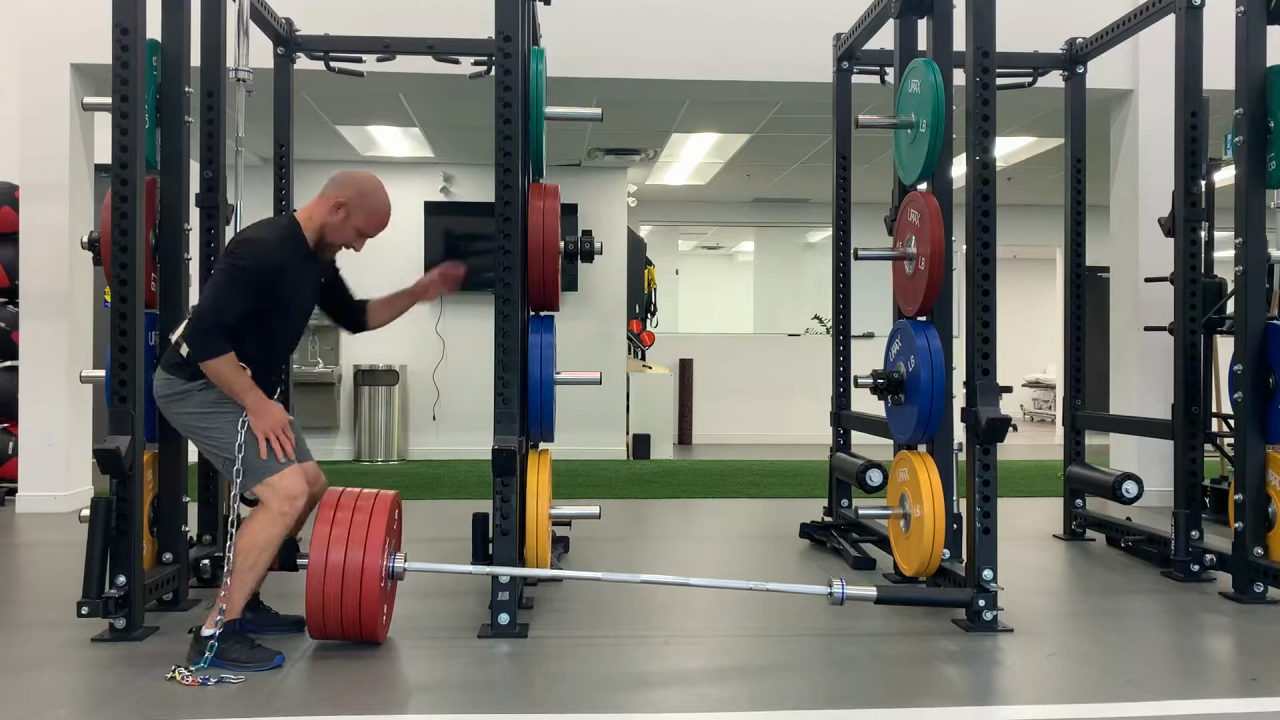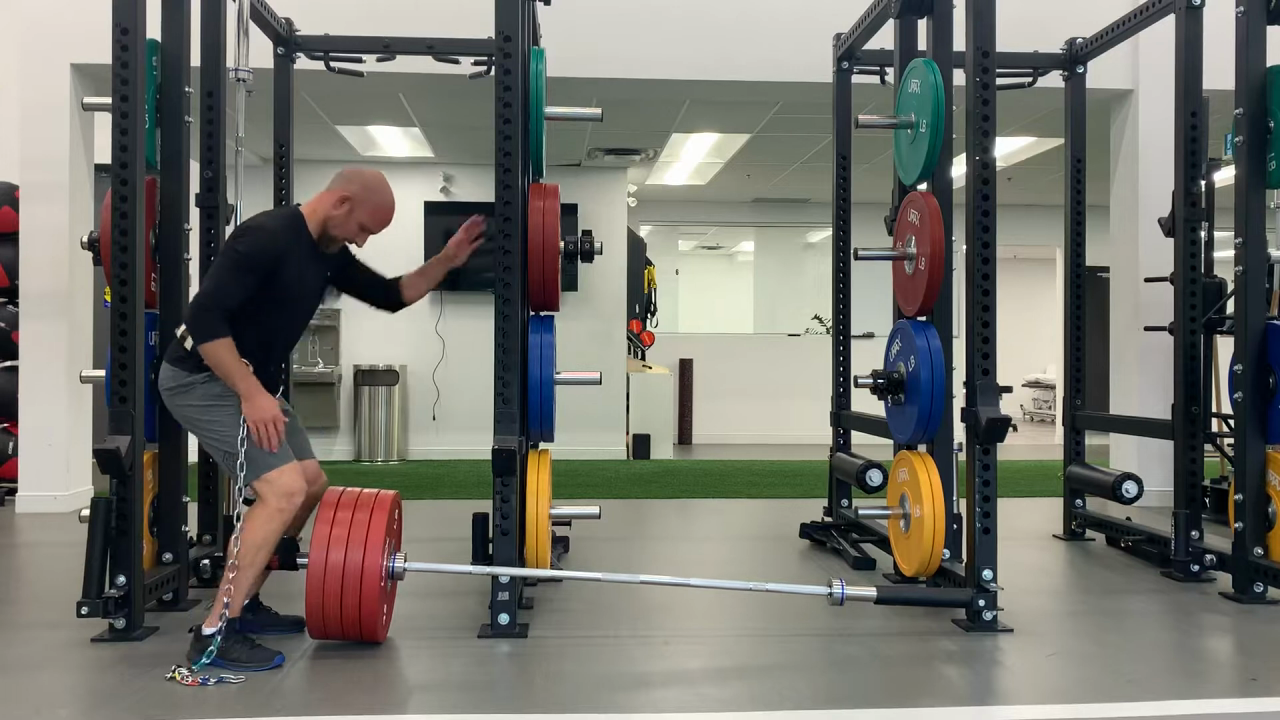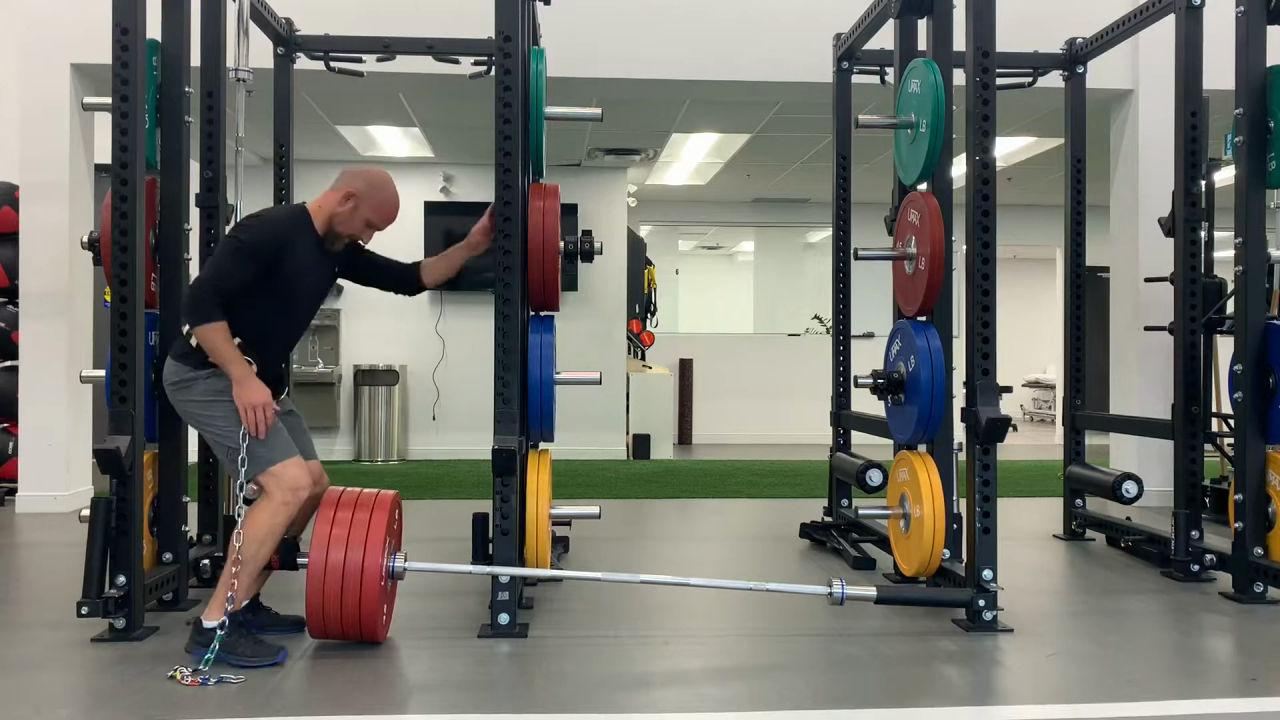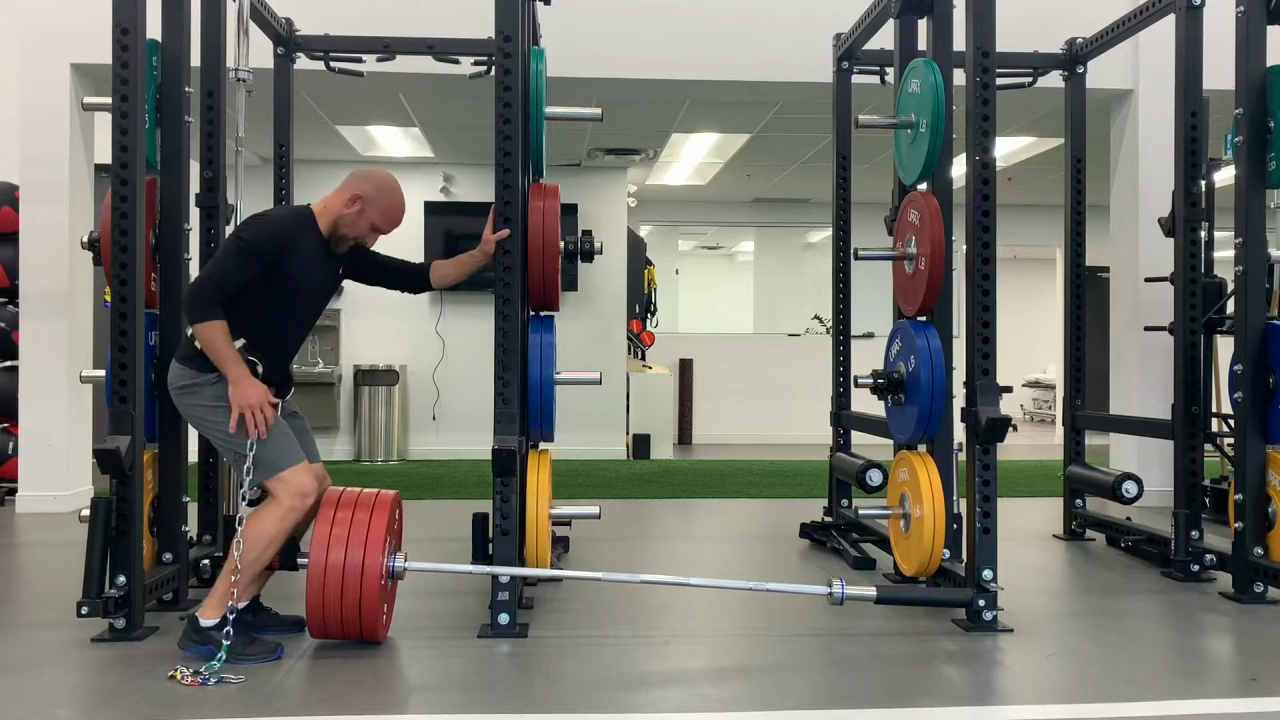
dt=0.1s
person 1, frame 1
left shoulder: (317, 259)
right shoulder: (265, 248)
left elbow: (353, 317)
right elbow: (202, 335)
left wrist: (417, 294)
right wrist: (257, 406)
left hip: (245, 387)
right hip: (197, 384)
left knee: (308, 486)
right knee: (285, 493)
left ankle: (241, 603)
right ankle: (214, 634)
person 1, frame 2
left shoulder: (328, 251)
right shoulder: (267, 236)
left elbow: (388, 295)
right elbow: (203, 317)
left wrist: (444, 262)
right wrist: (251, 393)
left hip: (250, 380)
right hip: (203, 378)
left knee: (311, 485)
right knee: (285, 490)
left ankle: (242, 603)
right ankle: (215, 633)
person 1, frame 3
left shoulder: (335, 249)
right shoulder: (271, 230)
left elbow: (406, 279)
right elbow: (201, 301)
left wrist: (469, 249)
right wrist: (241, 378)
left hip: (257, 380)
right hip: (208, 376)
left knee: (311, 488)
right knee: (289, 486)
left ankle: (241, 606)
right ankle: (212, 623)
person 1, frame 4
left shoulder: (340, 251)
right shoulder: (275, 230)
left elbow: (415, 278)
right elbow: (202, 298)
left wrist: (481, 255)
right wrist: (240, 379)
left hip: (262, 380)
right hip: (212, 378)
left knee: (314, 490)
right knee: (296, 490)
left ankle: (243, 605)
right ankle: (209, 622)
